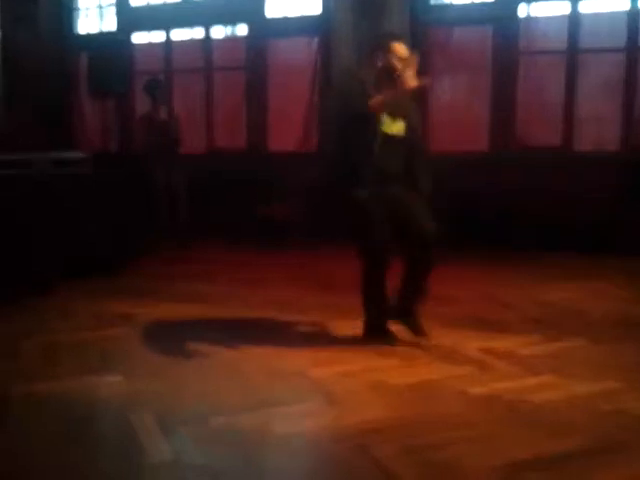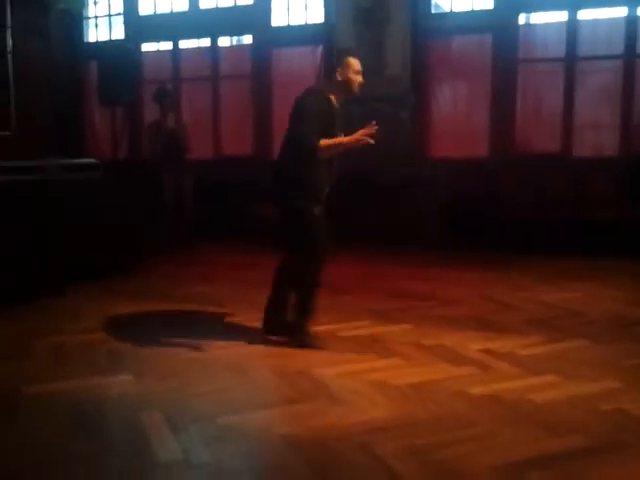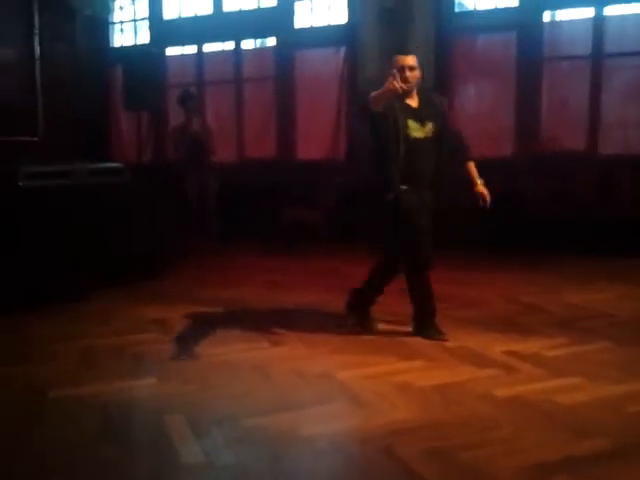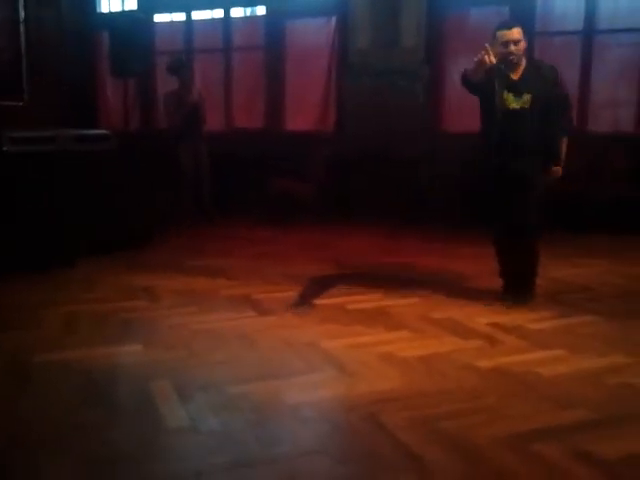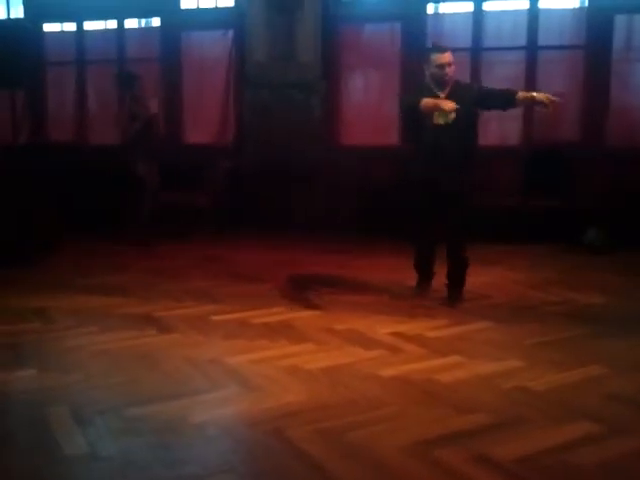
dt=1s
person 1, frame 1
left shoulder: (406, 105)
right shoulder: (362, 94)
left elbow: (415, 155)
right elbow: (363, 112)
left wrist: (422, 194)
right wrist: (398, 93)
left hip: (399, 187)
right hip: (367, 188)
left knee: (425, 237)
right knee: (377, 255)
left ankle: (405, 307)
right ankle: (376, 324)
person 1, frame 2
left shoulder: (328, 106)
right shoulder: (312, 102)
right elbow: (306, 148)
right wrist: (350, 141)
left hip: (310, 194)
right hip: (300, 194)
left knee: (298, 258)
right knee: (309, 259)
left ankle: (277, 319)
right ankle: (297, 323)
person 1, frame 3
left shoulder: (435, 105)
right shoulder: (387, 104)
left elbow: (456, 144)
right elbow: (372, 105)
left wrist: (477, 181)
right wrist: (387, 90)
left hip: (424, 191)
right hip: (400, 190)
left knee: (395, 255)
right knee: (420, 255)
left ankle: (359, 303)
right ankle: (425, 320)
person 1, frame 4
left shoulder: (546, 74)
right shoulder: (490, 76)
left elbow: (561, 118)
right elbow: (469, 80)
left wrist: (557, 159)
right wrist: (479, 64)
left hip: (534, 163)
right hip: (500, 163)
left knee: (528, 223)
right knee: (503, 225)
left ankle: (526, 283)
right ankle: (510, 282)
person 1, frame 5
left shoulder: (468, 92)
right shoulder: (418, 95)
left elbow: (502, 97)
right elbow: (414, 105)
left wrist: (532, 96)
right wrist: (439, 103)
left hip: (458, 175)
right hip: (426, 175)
left knee: (456, 232)
right knee: (425, 229)
left ankle: (456, 287)
right ankle: (424, 277)
person 2, frame 1
left shoulder: (170, 117)
right shoulder: (144, 120)
left elbow: (176, 142)
right elbow: (143, 146)
left wrist: (166, 123)
right wrist: (159, 123)
left hip: (172, 164)
right hip: (155, 165)
left knee: (178, 201)
right knee: (161, 202)
right ankle: (164, 234)
person 2, frame 2
left shoulder: (179, 124)
right shoulder: (154, 127)
left elbow: (185, 148)
right elbow: (154, 153)
left wrist: (175, 130)
right wrist: (165, 132)
left hip: (180, 168)
right hip: (164, 170)
left knee: (185, 205)
right knee: (169, 206)
right ankle: (171, 239)
person 2, frame 3
left shoulder: (205, 127)
right shoulder: (177, 131)
left elbow: (211, 152)
right elbow: (177, 157)
left wrist: (201, 135)
right wrist: (189, 136)
left hip: (206, 171)
right hip: (189, 173)
left knee: (209, 208)
right knee: (194, 209)
person 2, frame 4
left shoulder: (196, 94)
right shoulder: (171, 97)
left elbow: (203, 120)
right elbow: (173, 123)
left wrist: (197, 103)
right wrist: (187, 105)
left hip: (197, 139)
right hip: (182, 141)
left knee: (204, 176)
right knee: (188, 178)
left ankle: (205, 211)
right ankle: (190, 213)
person 2, frame 5
left shoulder: (146, 107)
right shoulder: (126, 109)
left elbow: (153, 132)
right elbow: (126, 135)
left wrist: (152, 116)
right wrist: (142, 119)
left hip: (148, 152)
right hip: (135, 154)
left knee: (151, 188)
right knee: (144, 189)
right ankle: (141, 230)
